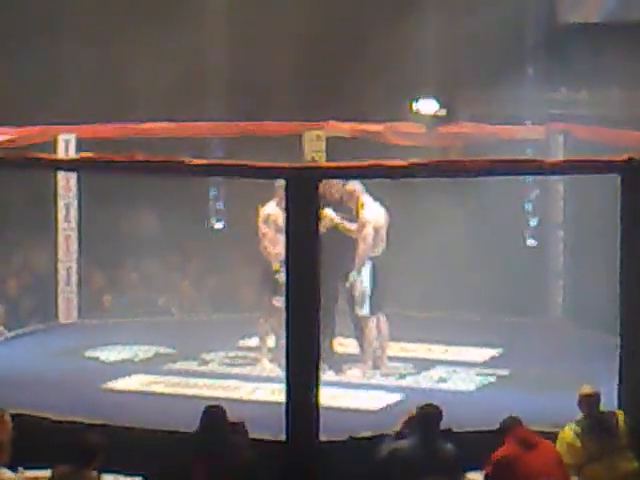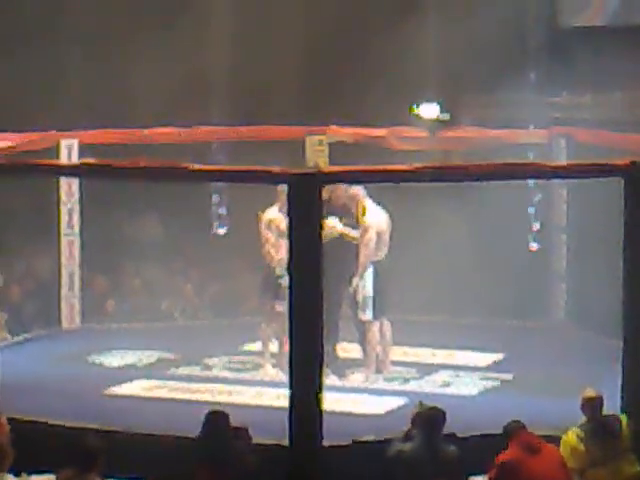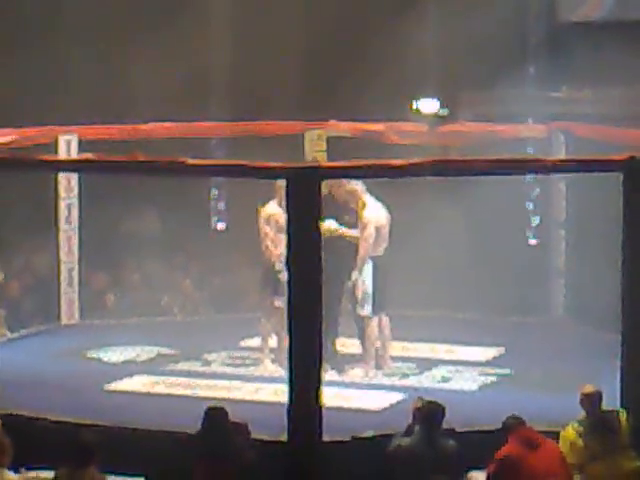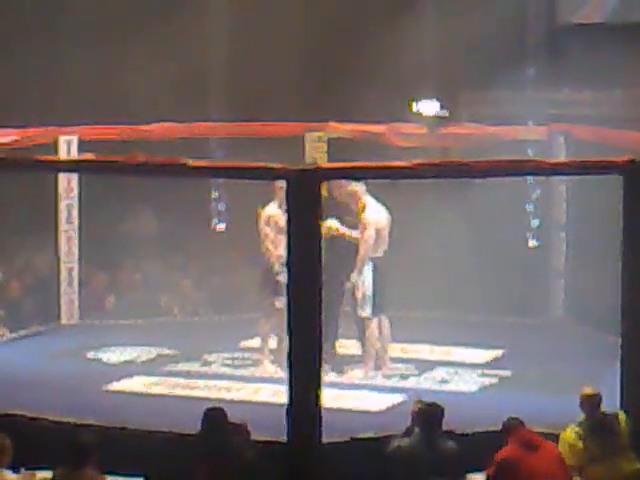
dt=0.2s
person 1, frame 1
left shoulder: (367, 214)
right shoulder: (379, 210)
left elbow: (365, 245)
left wrist: (355, 270)
right wrist: (340, 222)
left hip: (368, 264)
right hip: (377, 262)
left knee: (366, 315)
right knee: (378, 313)
left ankle: (367, 363)
right ankle: (381, 358)
person 1, frame 2
left shoulder: (370, 218)
right shoulder: (381, 214)
left elbow: (367, 251)
left wrist: (358, 276)
left hip: (370, 269)
right hip: (381, 267)
left knee: (369, 319)
right knee: (381, 317)
left ankle: (370, 368)
right ankle: (385, 363)
person 1, frame 3
left shoulder: (368, 214)
right shoulder: (381, 209)
left elbow: (366, 245)
left wrist: (357, 270)
left hip: (370, 264)
right hip: (379, 262)
left knee: (368, 315)
right knee: (380, 312)
left ankle: (369, 364)
right ankle: (384, 358)
person 1, frame 4
left shoulder: (369, 215)
right shoulder: (382, 211)
left elbow: (366, 246)
left wrist: (356, 272)
right wrist: (343, 230)
left hip: (370, 265)
right hip: (379, 263)
left knee: (368, 316)
right knee: (380, 313)
left ankle: (369, 364)
right ankle: (384, 360)
person 2, frame 1
right shoulder: (319, 203)
right elbow: (319, 229)
left wrist: (338, 220)
right wrist: (323, 224)
left hip: (351, 264)
right hip: (327, 264)
right knee: (327, 309)
right ankle: (328, 354)
person 2, frame 2
right shoulder: (324, 208)
right elbow: (321, 236)
left wrist: (342, 230)
right wrist: (327, 233)
left hip: (355, 268)
right hip: (331, 269)
right knee: (331, 313)
right ankle: (331, 358)
person 2, frame 3
left shoulder: (356, 205)
right shoulder: (325, 204)
right elbow: (320, 231)
left wrist: (341, 230)
right wrist: (324, 230)
left hip: (356, 264)
right hip: (332, 265)
right knee: (331, 309)
right ankle: (330, 354)
person 2, frame 4
right shoulder: (326, 206)
right elbow: (320, 233)
left wrist: (342, 229)
right wrist: (327, 230)
right hip: (333, 266)
right knee: (331, 311)
right ankle: (329, 355)
person 3, frame 1
left shoulder: (284, 211)
right shoulder: (269, 211)
right elbow: (266, 243)
right wrist: (277, 268)
left hip: (285, 265)
right hip: (275, 267)
left knee: (282, 310)
right knee: (271, 310)
left ankle: (280, 354)
right ankle: (263, 356)
person 3, frame 2
left shoulder: (287, 216)
right shoulder: (271, 216)
right elbow: (269, 248)
right wrist: (280, 272)
left hip: (287, 270)
right hip: (277, 271)
left knee: (285, 315)
right knee: (273, 316)
left ankle: (282, 359)
right ankle: (266, 360)
person 3, frame 3
left shoulder: (285, 211)
right shoulder: (270, 211)
right elbow: (268, 243)
right wrist: (279, 268)
left hip: (286, 265)
right hip: (276, 267)
left knee: (284, 311)
right knee: (272, 311)
left ankle: (282, 355)
right ankle: (265, 356)
person 3, frame 4
left shoulder: (285, 212)
right shoulder: (270, 212)
right elbow: (268, 244)
right wrist: (278, 269)
left hip: (286, 266)
right hip: (276, 267)
left knee: (284, 311)
right knee: (273, 311)
left ankle: (281, 356)
right ankle: (265, 357)
